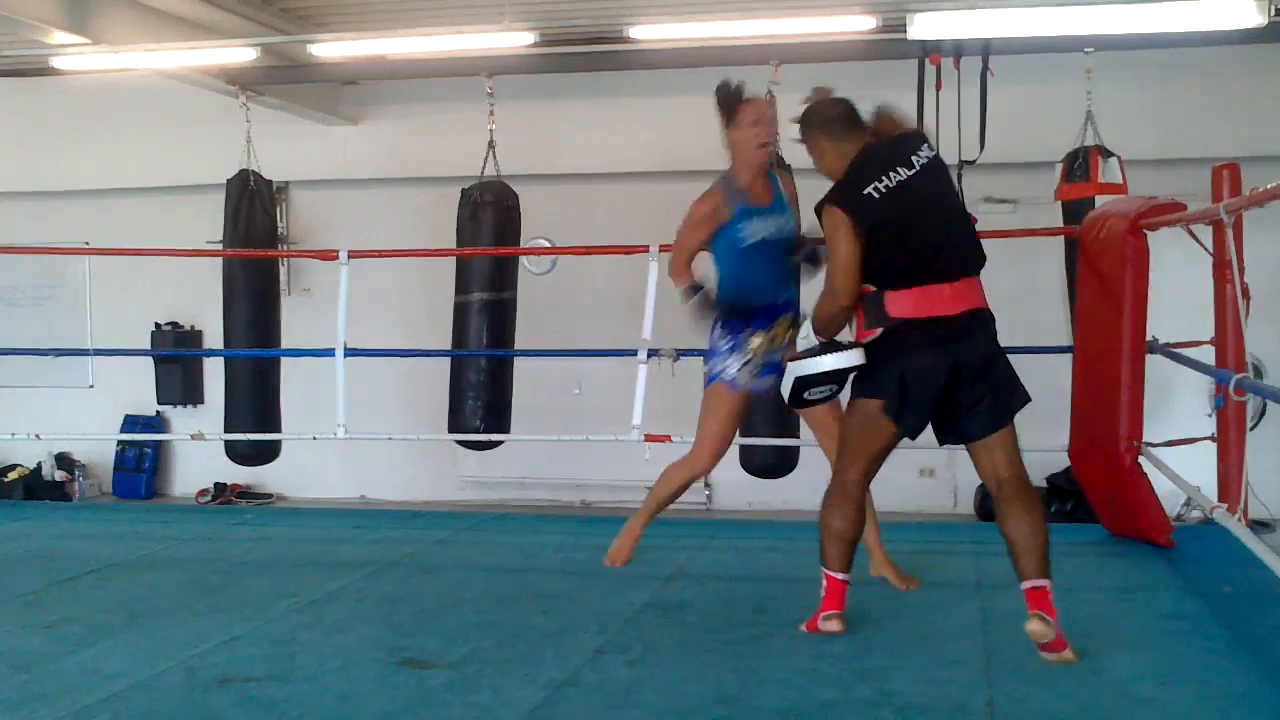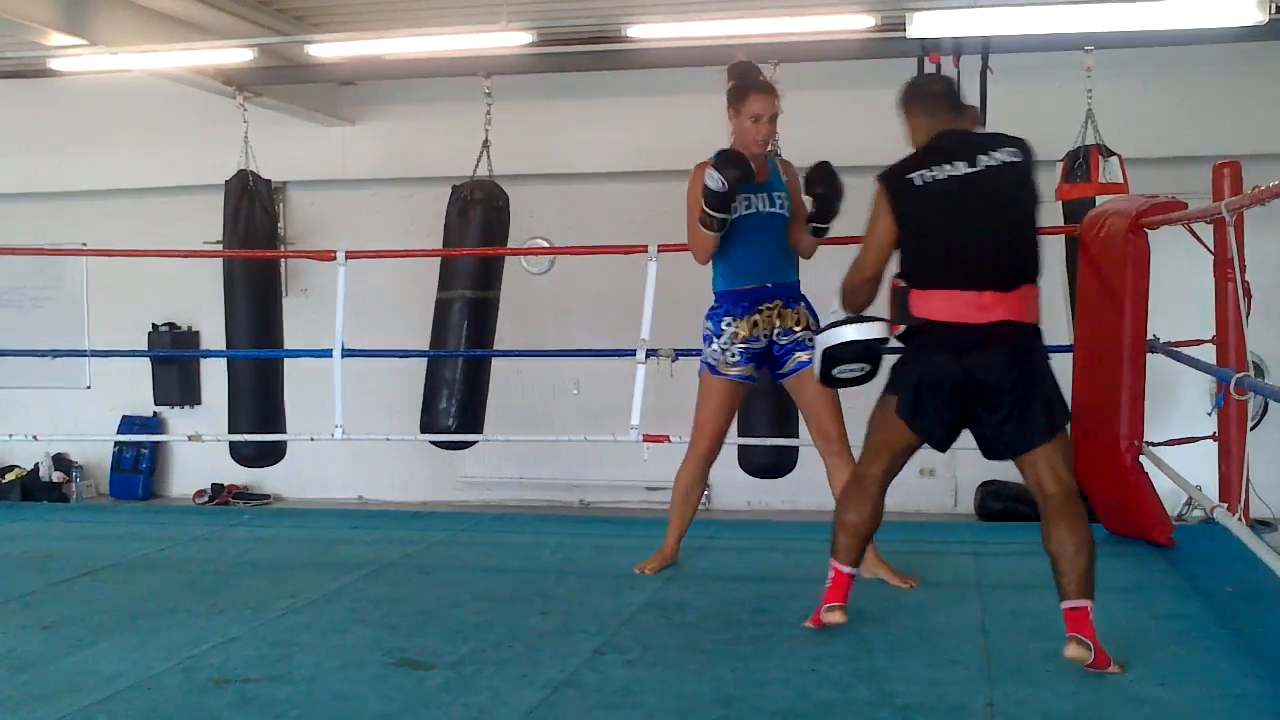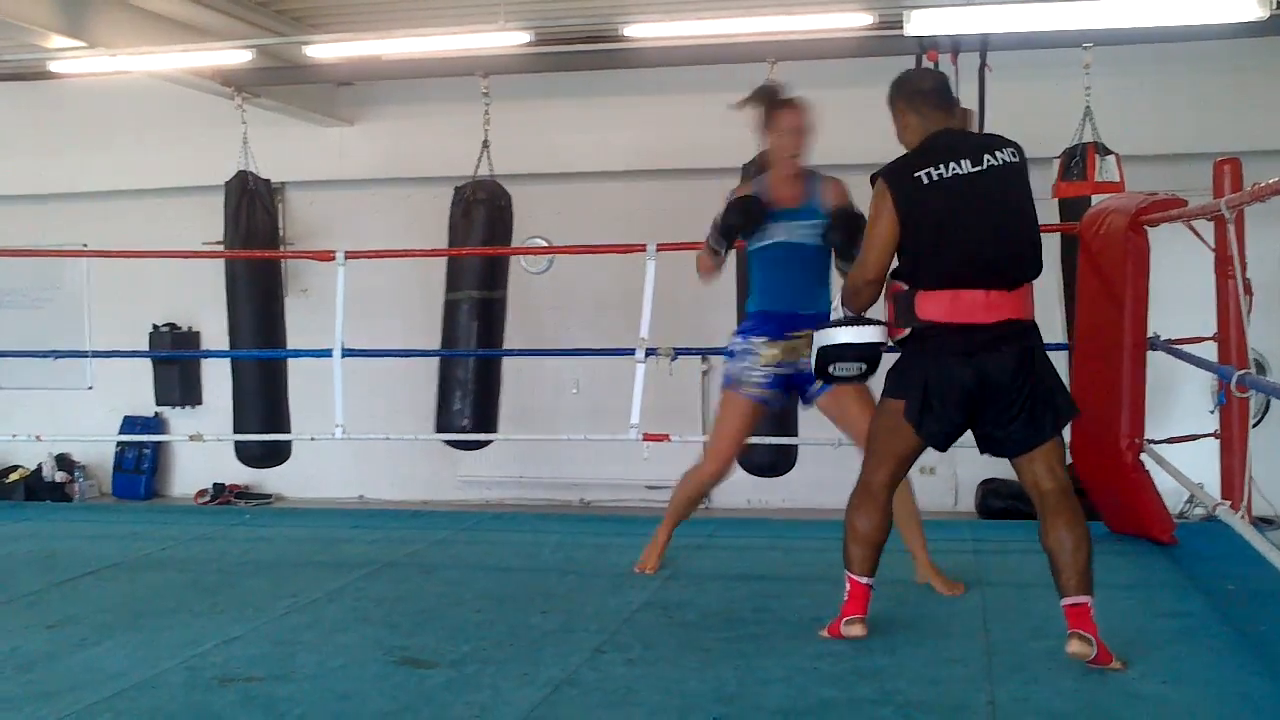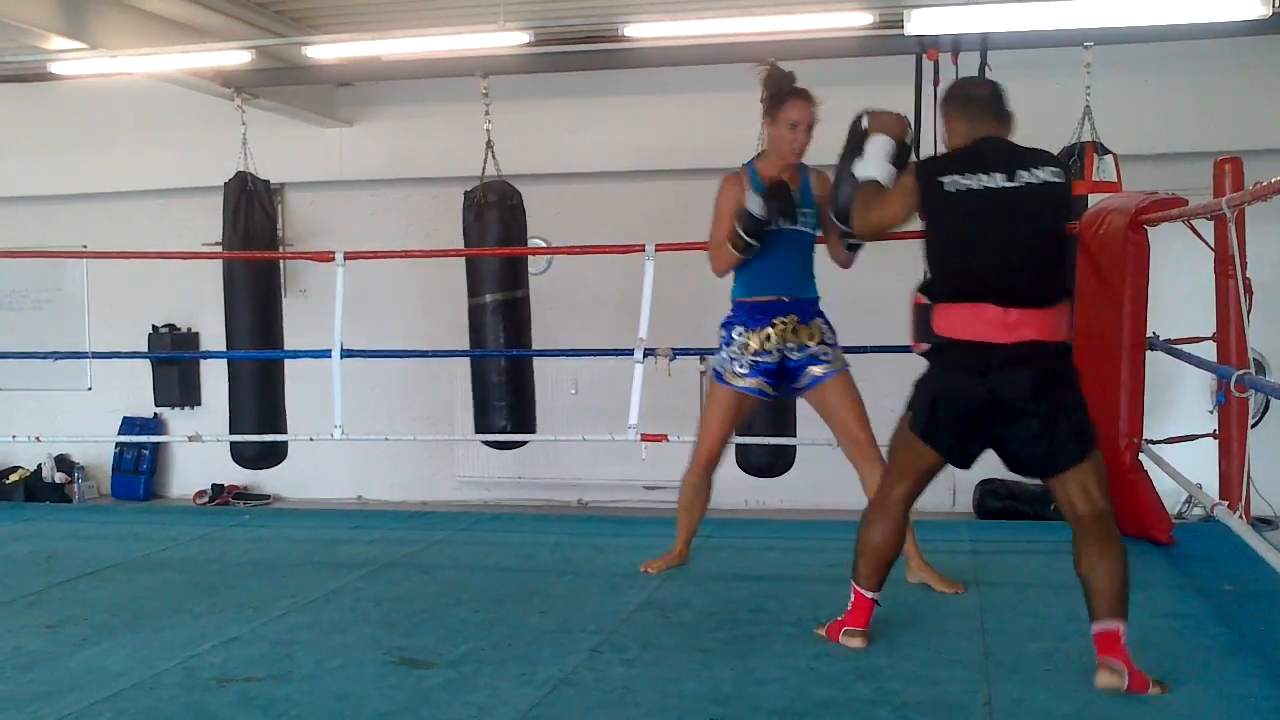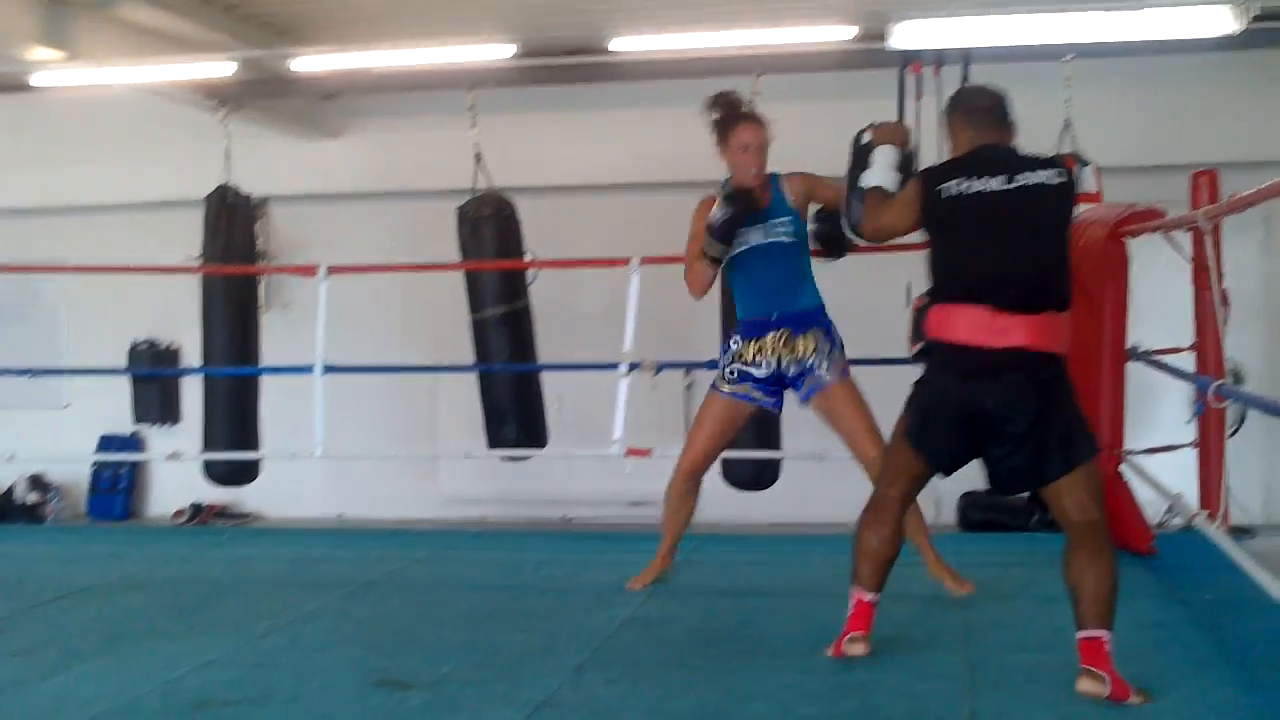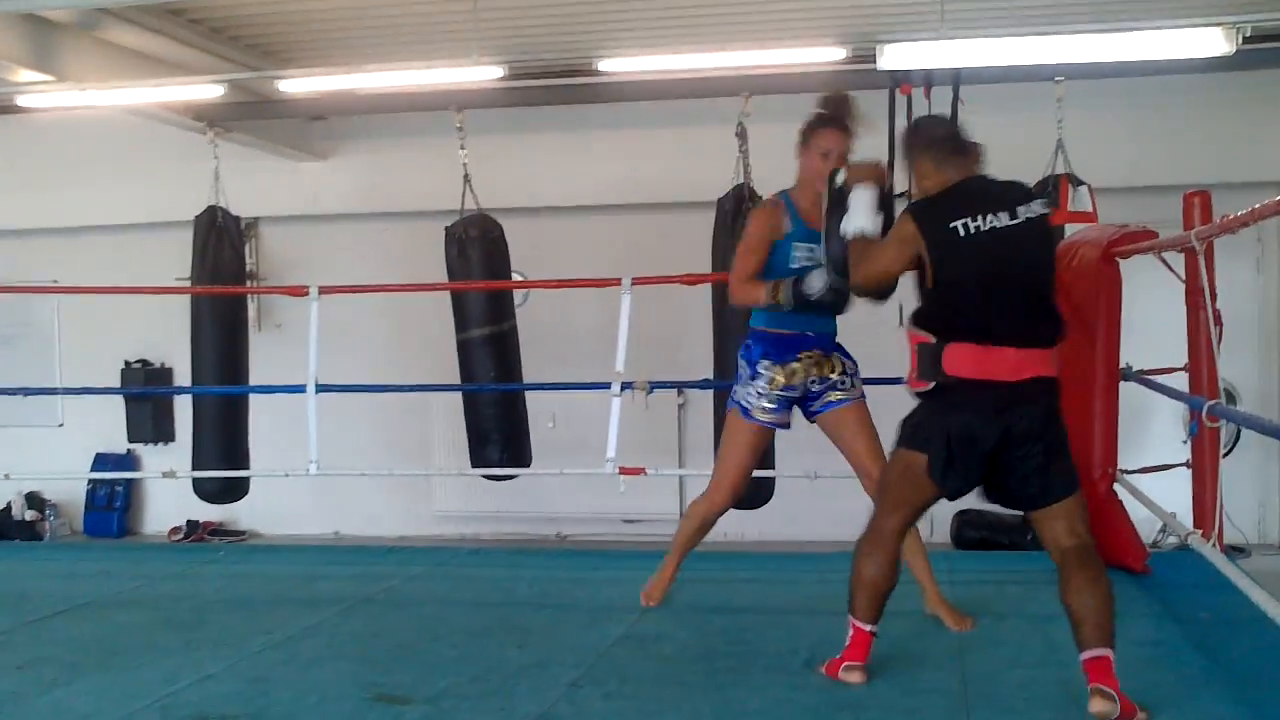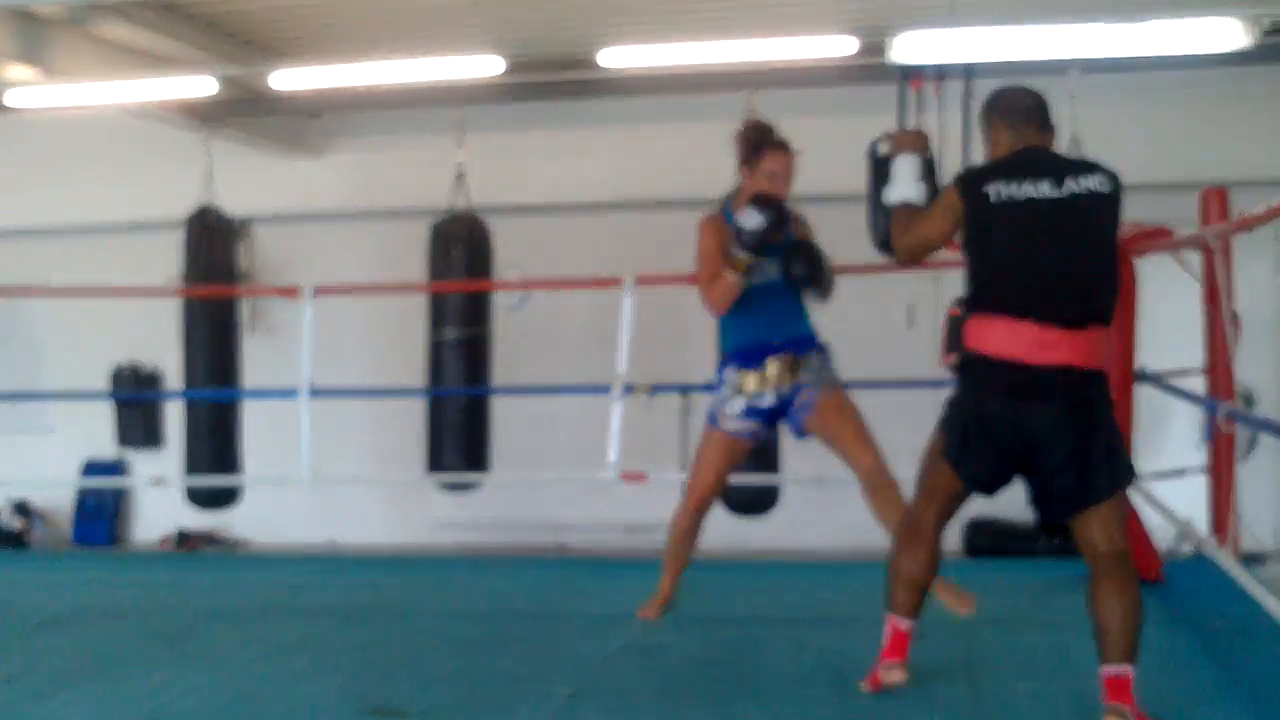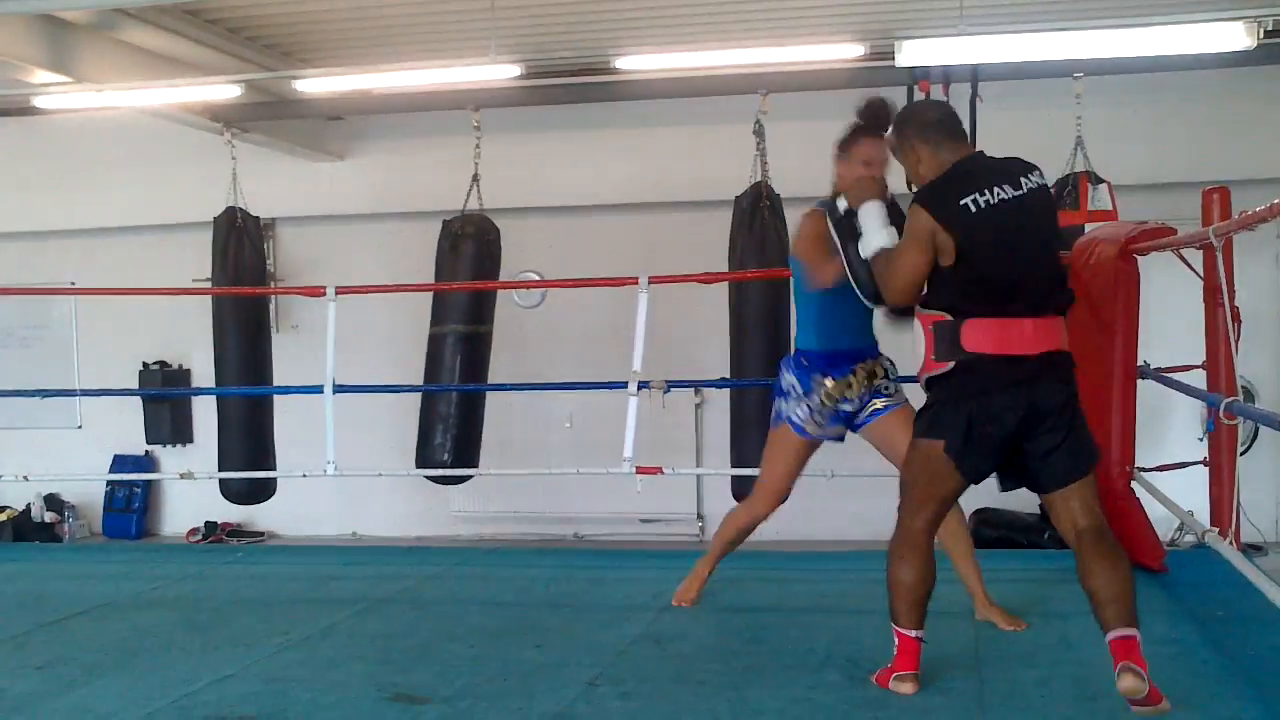
dt=0.4s
person 1, frame 1
left shoulder: (841, 204)
right shoulder: (917, 148)
left elbow: (840, 301)
left wrist: (812, 335)
left hip: (902, 346)
right hip: (970, 336)
left knee: (849, 478)
right knee: (1008, 480)
left ankle: (830, 607)
right ankle: (1042, 610)
person 1, frame 2
left shoulder: (902, 181)
right shoulder: (1016, 154)
left elbow: (866, 274)
left wrist: (848, 321)
left hip: (933, 349)
right hip: (1011, 347)
left knee: (871, 473)
right knee: (1058, 493)
left ankle: (834, 600)
right ankle: (1080, 632)
person 1, frame 3
left shoulder: (896, 179)
right shoulder: (1008, 153)
left elbow: (867, 277)
left wrist: (847, 313)
left hip: (935, 350)
right hip: (1011, 347)
left knee: (876, 480)
right knee: (1052, 489)
left ankle: (853, 612)
right ankle: (1082, 625)
person 1, frame 4
left shoulder: (934, 175)
right shoulder: (1054, 173)
left elbow: (864, 218)
left wrist: (877, 145)
left hip: (959, 365)
right hip: (1039, 367)
left knee: (893, 492)
right knee: (1093, 513)
left ankle: (854, 619)
right ankle: (1112, 656)
person 1, frame 5
left shoulder: (936, 182)
right shoulder: (1057, 180)
left elbow: (870, 224)
left wrist: (880, 154)
left hip: (953, 371)
right hip: (1033, 374)
left knee: (889, 495)
right knee: (1086, 520)
left ankle: (857, 628)
right ankle: (1095, 663)
person 1, frame 6
left shoulder: (929, 219)
right shoulder: (1034, 204)
left elbow: (862, 275)
left hip: (958, 403)
right hip: (1035, 403)
left knee: (886, 525)
right knee: (1074, 546)
left ankle: (854, 655)
person 1, frame 7
left shoulder: (976, 188)
right shoulder: (1103, 185)
left elbow: (908, 243)
left wrist: (906, 164)
left hip: (992, 386)
right hip: (1074, 391)
left knee: (925, 518)
right knee: (1108, 551)
left ankle: (893, 657)
person 1, frame 8
left shoulder: (933, 206)
right shoulder: (1028, 176)
left elbow: (897, 290)
left wrist: (870, 210)
left hip: (974, 385)
right hip: (1048, 377)
left knee: (915, 524)
right knee: (1087, 528)
left ankle: (904, 663)
right ankle: (1130, 664)
person 2, frame 1
left shoulder: (783, 181)
right shoulder: (720, 198)
left elbow: (792, 245)
right elbow: (679, 259)
right wrist: (701, 300)
left hip: (789, 326)
right hip: (742, 336)
left knee: (840, 442)
right knee: (706, 457)
left ankle: (877, 557)
right ankle: (633, 529)
person 2, frame 2
left shoulder: (784, 170)
right shoulder: (707, 174)
left elbow: (805, 249)
right elbow: (699, 251)
left wrist: (824, 210)
right wrist: (719, 198)
left hip: (792, 316)
right hip: (733, 319)
left knee: (834, 439)
right knee: (703, 448)
left ankle: (871, 557)
right ankle: (670, 546)
person 2, frame 3
left shoulder: (828, 188)
right shoulder: (750, 196)
left elbow: (857, 256)
right elbow: (706, 270)
left wrist: (856, 243)
right wrist: (724, 231)
left hip: (818, 339)
right hip: (763, 340)
right knee: (716, 463)
left ankle: (924, 562)
right ankle: (661, 538)
person 2, frame 4
left shoulder: (817, 181)
right shoulder: (739, 182)
left elbow: (843, 259)
right elbow: (719, 263)
right wrist: (754, 216)
left hip: (807, 328)
right hip: (749, 329)
left knee: (864, 446)
right knee: (705, 457)
left ankle: (913, 563)
right ankle: (681, 547)
person 2, frame 5
left shoulder: (794, 188)
right shoulder: (711, 209)
right elbow: (697, 287)
right wrist: (719, 236)
left hip: (810, 342)
right hip: (749, 349)
left knee: (876, 457)
right knee: (691, 462)
left ankle: (935, 565)
right ankle: (662, 558)
person 2, frame 6
left shoulder: (840, 214)
right shoulder: (770, 213)
right elbow: (740, 290)
right wrist: (799, 292)
left hip: (825, 362)
right hip: (765, 363)
left knee: (878, 477)
right knee: (723, 492)
left ankle: (933, 597)
right ankle: (669, 569)
person 2, frame 7
left shoulder: (791, 222)
right shoulder: (717, 227)
left elbow: (818, 290)
right elbow: (717, 302)
left wrist: (814, 269)
right wrist: (751, 245)
left hip: (802, 364)
right hip: (742, 377)
left knee: (874, 471)
right knee: (697, 497)
left ankle: (932, 579)
right ankle: (668, 583)
person 2, frame 8
right shoulder: (815, 223)
right elbow: (822, 275)
left hip: (867, 376)
right hip: (809, 382)
right knee: (761, 505)
left ankle: (982, 600)
right ankle: (706, 566)
